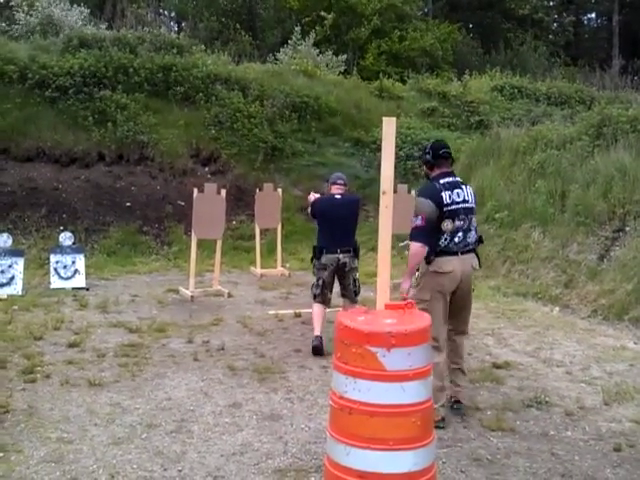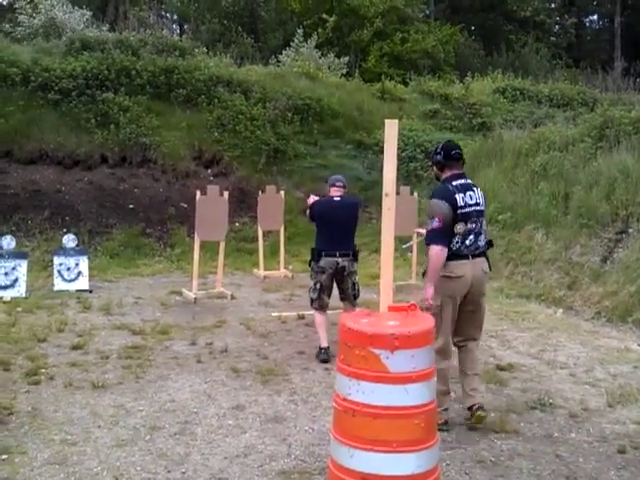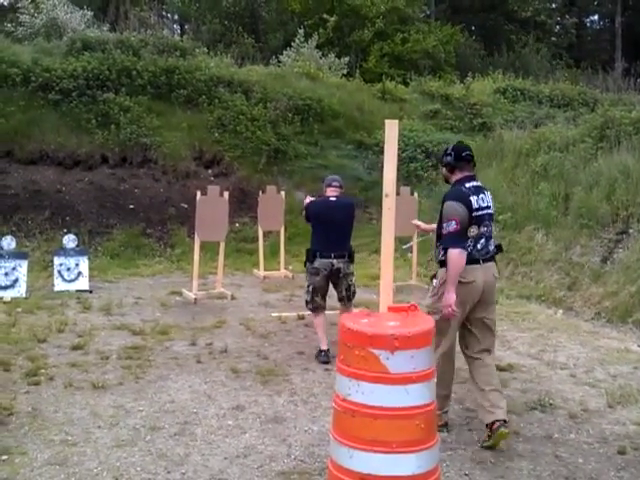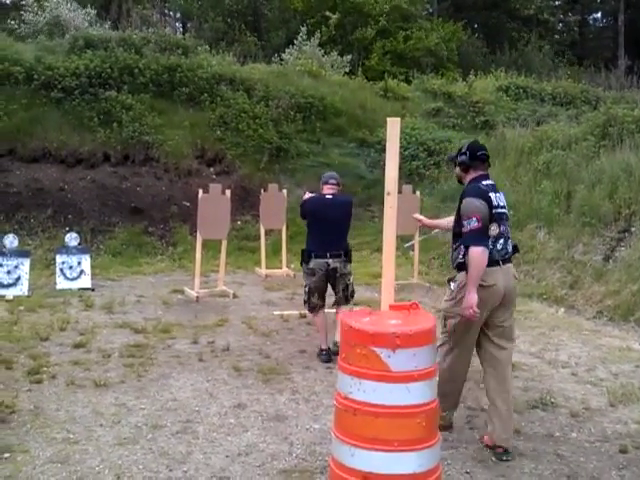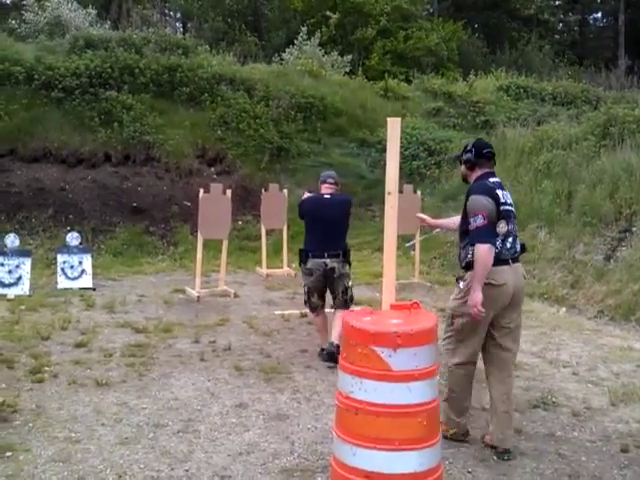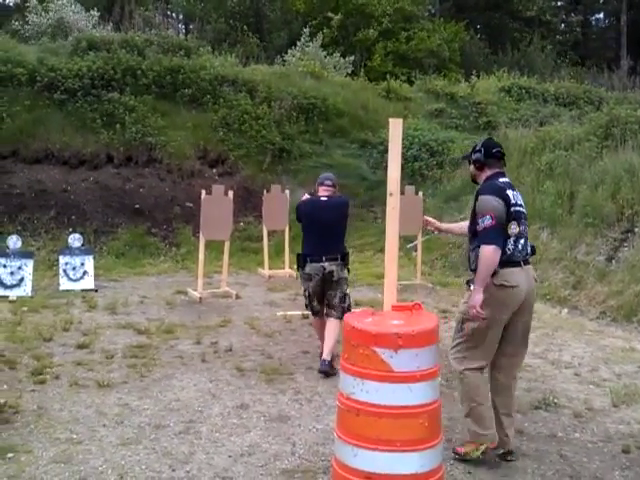
dt=0.1s
person 1, frame 1
left shoulder: (429, 192)
right shoulder: (466, 190)
left elbow: (420, 240)
left wrist: (408, 278)
left hip: (438, 267)
right hip: (468, 263)
left knee: (432, 338)
right knee: (457, 333)
left ankle: (435, 408)
right ankle: (455, 394)
person 1, frame 2
left shoulder: (442, 194)
right shoulder: (475, 191)
left elbow: (438, 243)
left wrist: (430, 284)
left hip: (451, 271)
right hip: (478, 268)
left knee: (439, 344)
right knee: (469, 338)
left ankle: (438, 412)
right ankle: (475, 403)
person 1, frame 3
left shoulder: (455, 196)
right shoulder: (484, 194)
left elbow: (456, 246)
left wrist: (449, 290)
right wrist: (429, 227)
left hip: (461, 276)
right hip: (488, 274)
left knee: (440, 347)
right knee: (482, 350)
left ankle: (438, 413)
right ankle: (495, 419)
person 1, frame 4
left shoulder: (472, 194)
right shoulder: (495, 193)
left elbow: (477, 246)
left wrist: (470, 291)
right wrist: (431, 223)
left hip: (481, 280)
right hip: (505, 277)
left knee: (453, 351)
right knee: (498, 358)
left ankle: (442, 416)
right ankle: (500, 437)
person 1, frame 5
left shoulder: (479, 192)
right shoulder: (500, 191)
left elbow: (484, 243)
left wrist: (476, 289)
right wrist: (434, 222)
left hip: (489, 279)
right hip: (513, 277)
left knee: (459, 354)
right knee: (502, 359)
left ankle: (455, 423)
right ankle: (501, 437)
person 1, frame 6
left shoulder: (489, 193)
right shoulder: (510, 191)
left elbow: (491, 245)
left wrist: (478, 289)
right wrist: (442, 227)
left hip: (500, 282)
right hip: (524, 279)
left knee: (467, 358)
right knee: (506, 365)
left ankle: (482, 437)
right ankle: (502, 438)
person 2, frame 1
left shoulder: (319, 203)
right shoulder: (355, 201)
left elbow: (312, 212)
left hip: (325, 257)
right hip: (348, 257)
left knee: (320, 299)
right knee: (349, 298)
left ankle: (317, 336)
person 2, frame 2
left shoulder: (318, 205)
right shoulder: (354, 204)
left elbow: (311, 215)
left hip: (323, 260)
right hip: (347, 260)
left knee: (320, 305)
right knee: (350, 301)
left ankle: (324, 347)
person 2, frame 3
left shoulder: (314, 206)
right shoulder: (350, 205)
left hip: (318, 262)
right hip: (342, 262)
left knee: (316, 306)
right knee: (346, 302)
left ankle: (323, 349)
person 2, frame 4
left shoulder: (309, 203)
right shoulder: (347, 202)
left hip: (314, 262)
right hip: (339, 261)
left knee: (316, 307)
right knee: (343, 301)
left ankle: (324, 349)
right ankle: (339, 341)
person 2, frame 5
left shoulder: (307, 203)
right shoulder: (346, 202)
left hip: (312, 262)
right hip: (338, 262)
left knee: (316, 307)
right knee: (342, 306)
left ankle: (324, 348)
right ankle: (334, 344)
person 2, frame 6
left shoulder: (303, 206)
right shoulder: (343, 204)
left hip: (310, 266)
right hip: (336, 266)
left knee: (316, 312)
right knee: (336, 313)
left ankle: (325, 352)
right ankle: (326, 360)
